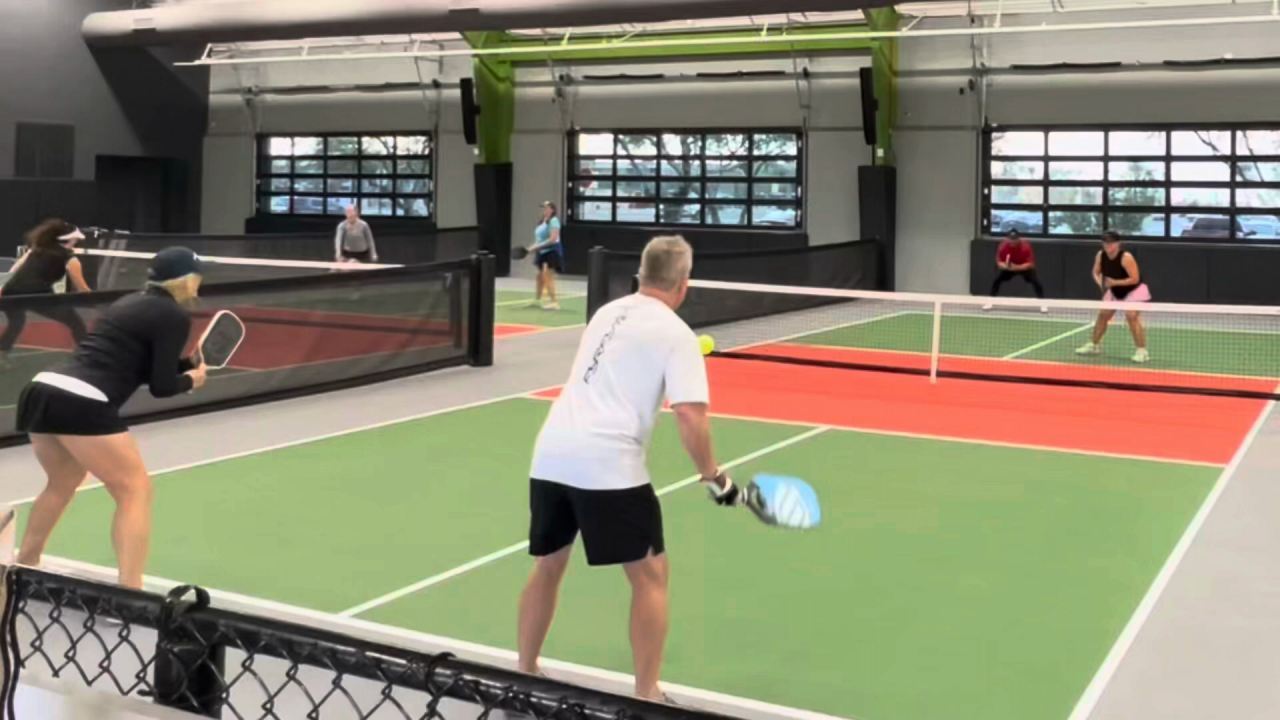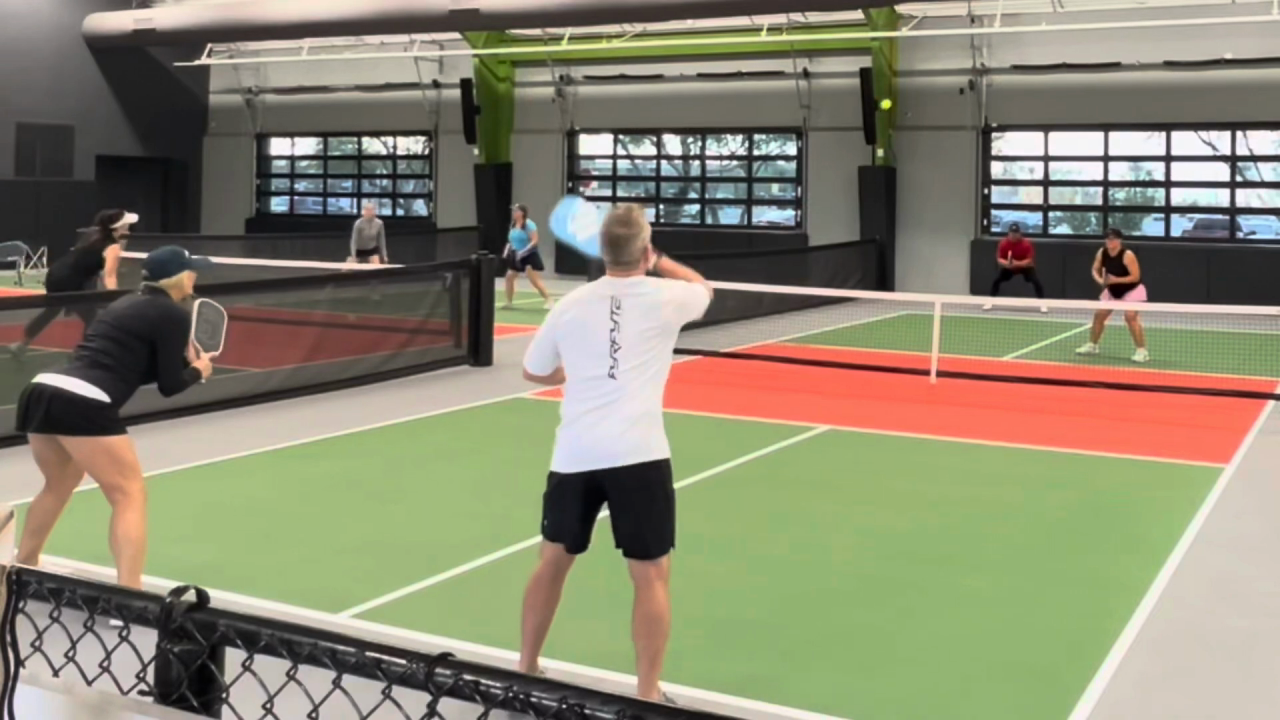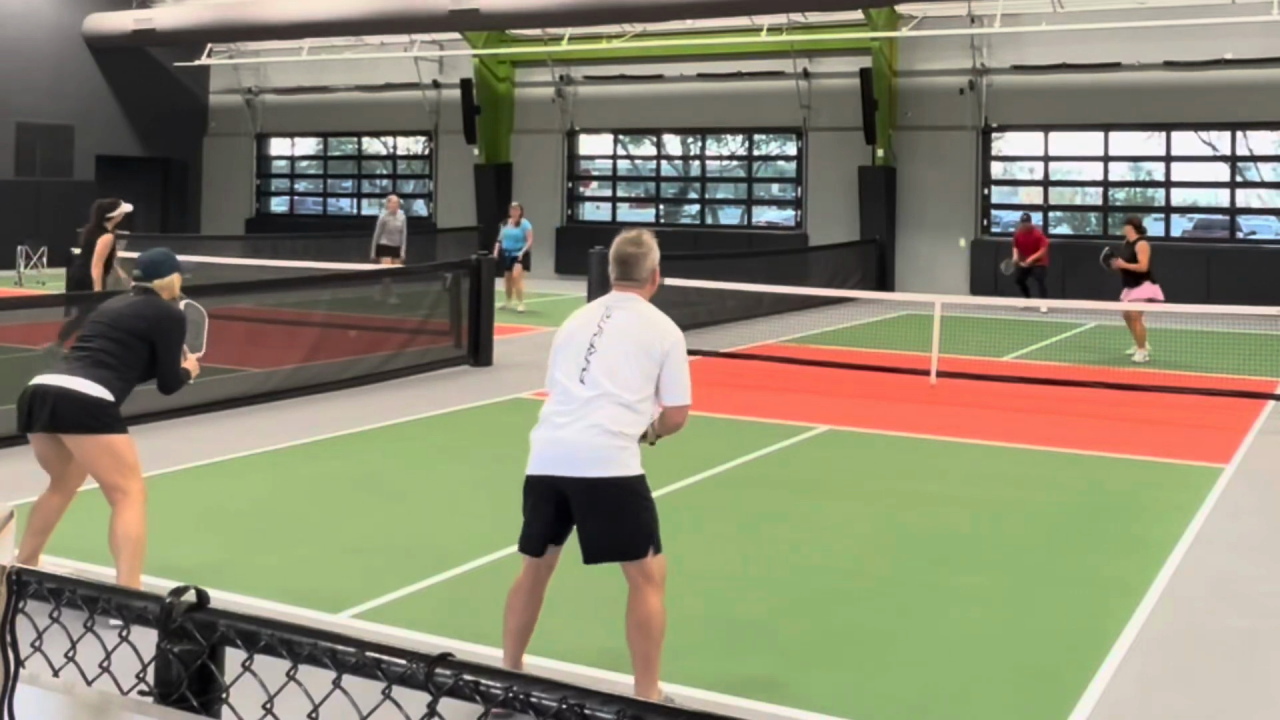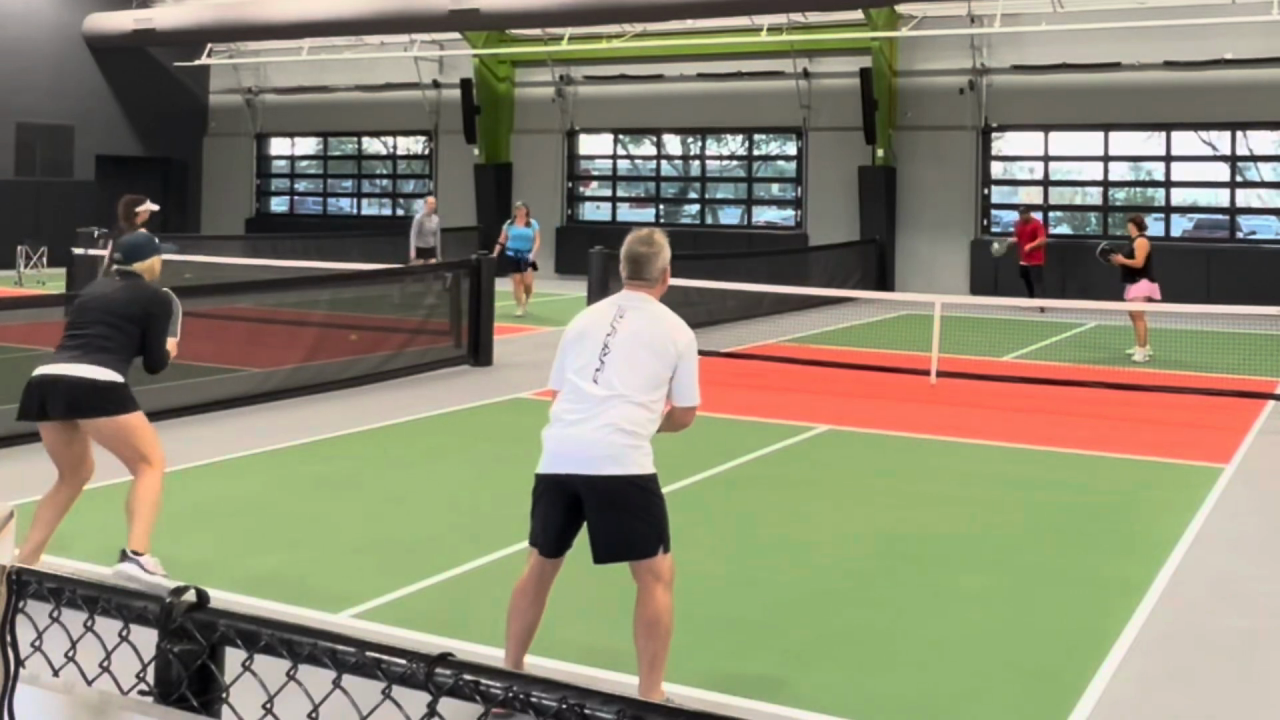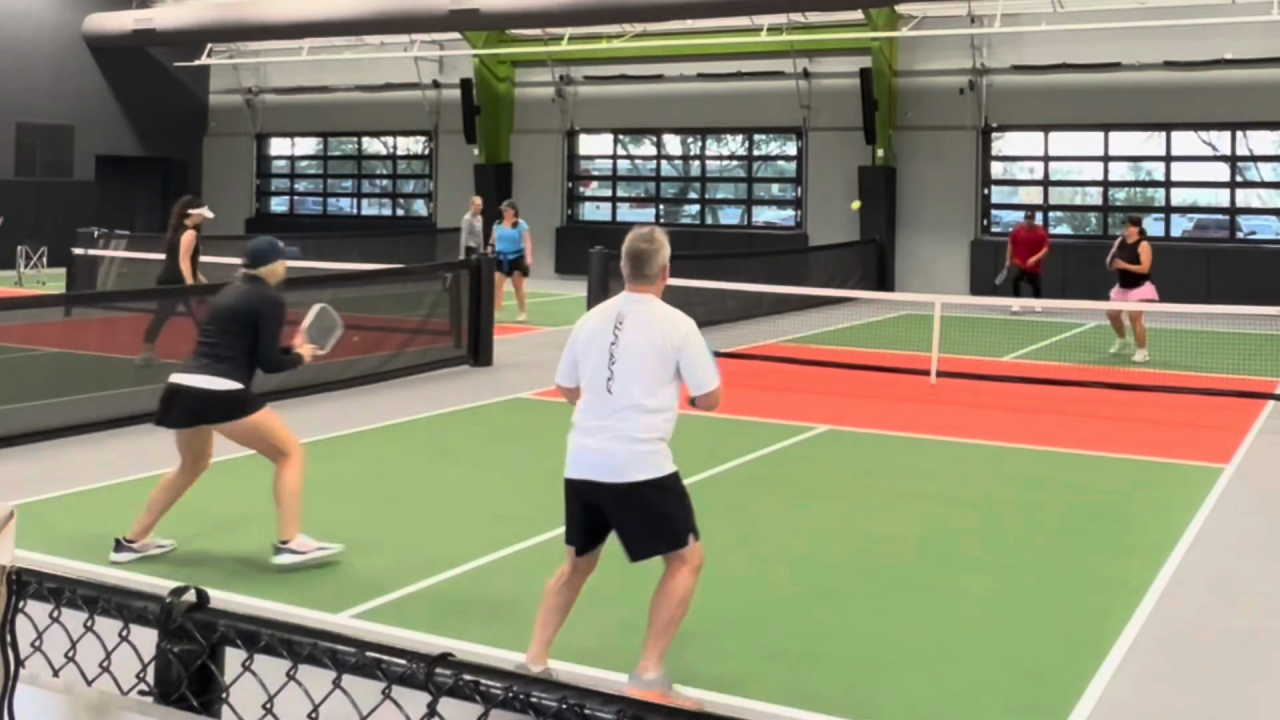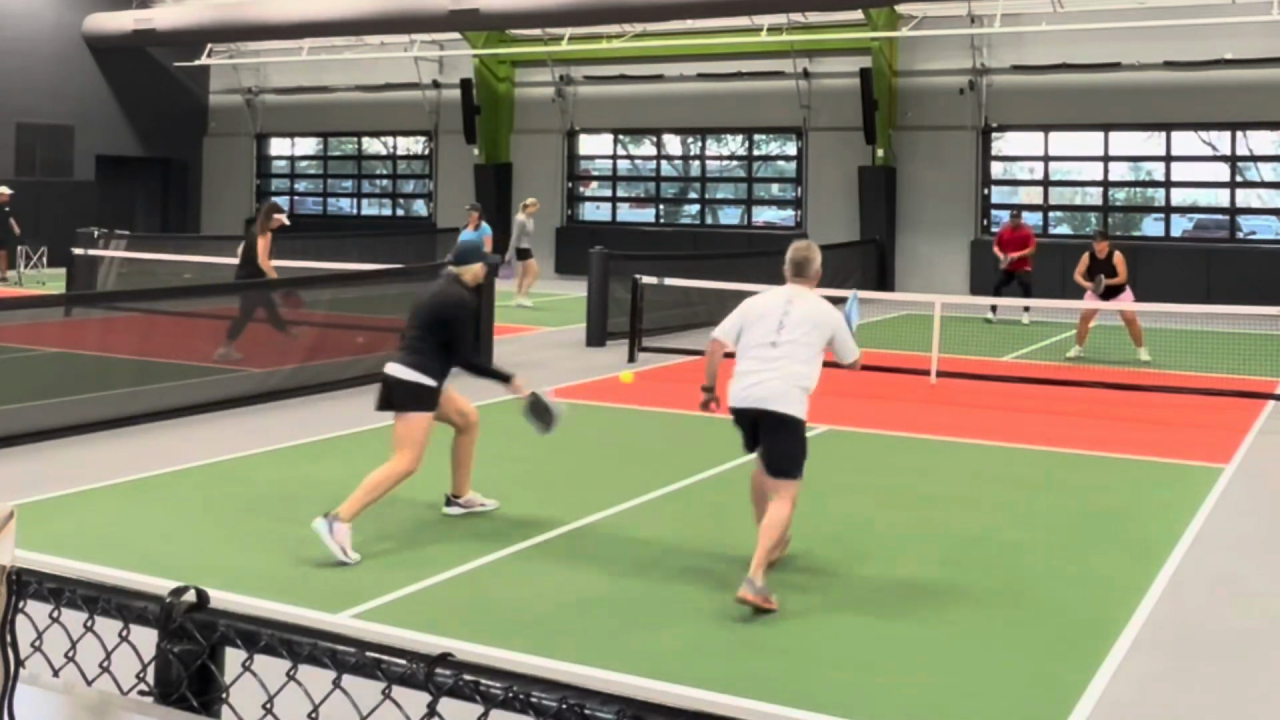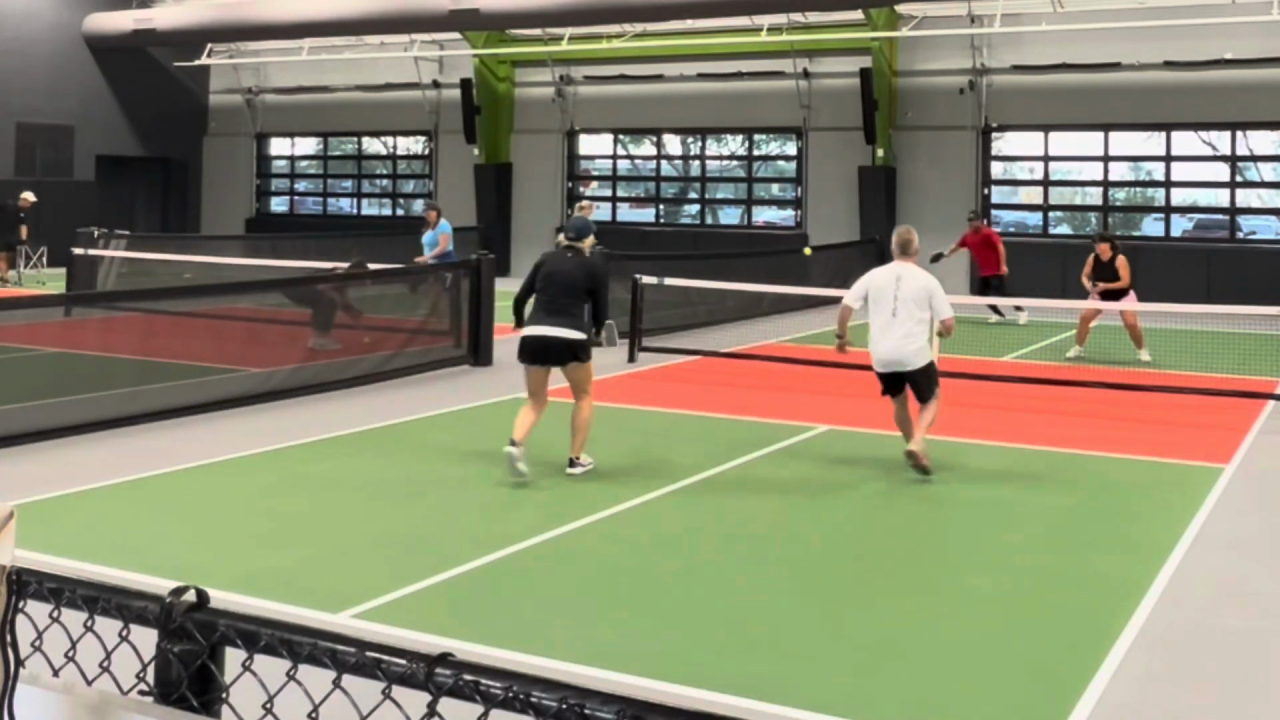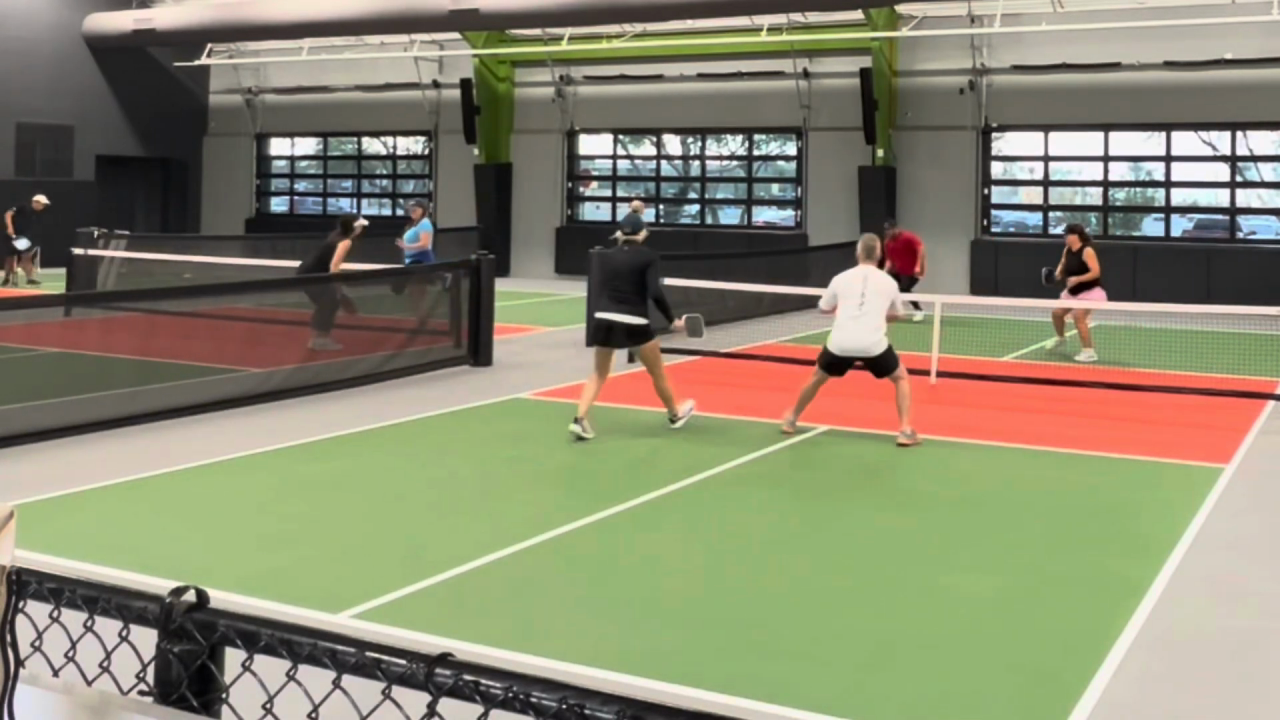
dt=0.7s
person 1, frame 1
left shoulder: (607, 313)
right shoulder: (677, 334)
right elbow: (690, 415)
right wrist: (713, 476)
left hip: (549, 457)
right hip: (607, 465)
left knee: (547, 566)
right knee: (650, 577)
left ankle: (524, 676)
right ankle: (646, 697)
person 1, frame 2
left shoulder: (569, 306)
right shoulder: (666, 300)
left elbow: (535, 371)
right elbow: (703, 288)
right wrist: (659, 261)
left hip: (574, 453)
right hip: (638, 456)
left knee: (553, 562)
right knee: (651, 576)
left ankle: (526, 672)
right ankle: (648, 697)
person 1, frame 3
left shoulder: (576, 321)
right shoulder: (664, 330)
right elbow: (675, 418)
left hip: (547, 457)
right hip: (609, 463)
left knee: (536, 564)
right knee: (647, 576)
left ankle: (508, 677)
right ankle: (647, 697)
person 1, frame 4
left shoulder: (585, 319)
right shoulder: (676, 330)
right elbow: (683, 416)
left hip: (558, 457)
right hip: (620, 462)
left knee: (541, 565)
right knee: (655, 575)
right ankle: (650, 699)
person 1, frame 5
left shoulder: (589, 322)
right shoulder: (678, 325)
left elbow: (568, 389)
right elbow: (707, 397)
left hip: (583, 462)
right hip: (642, 464)
left knee: (578, 563)
right knee: (684, 562)
left ankle: (533, 664)
right ankle: (647, 679)
person 1, frame 6
left shoulder: (754, 303)
right shoulder: (828, 312)
left elbow: (715, 344)
right elbow: (853, 362)
left wrist: (709, 388)
right wrist: (844, 341)
left hip: (743, 398)
right hip: (783, 403)
left knee: (767, 457)
right knee: (783, 495)
left ankle: (771, 542)
right ankle: (754, 583)
person 1, frame 7
left shoulder: (872, 277)
right shoulder: (928, 281)
left elbow: (846, 307)
right elbow: (948, 323)
left wrist: (841, 336)
right wrist: (943, 332)
left hip: (882, 357)
right hip: (916, 356)
left knee: (899, 402)
right knee: (931, 405)
left ankle: (913, 445)
right ankle: (916, 445)
person 1, frame 8
left shoulder: (841, 279)
right shoulder: (889, 283)
left elbow: (824, 308)
right elbow: (896, 315)
left hip: (840, 343)
right hip: (873, 345)
left knee: (817, 378)
right knee: (901, 378)
left ankle: (792, 419)
right ankle: (905, 431)
person 2, frame 1
left shoulder: (132, 302)
right shoulder: (174, 315)
right elbow: (161, 387)
left wrist: (188, 363)
right wrist: (191, 379)
left hip: (41, 391)
right hip: (82, 404)
left knee: (64, 482)
right knee: (135, 491)
person 2, frame 2
left shoulder: (128, 303)
right shoulder: (173, 314)
right elbow: (168, 386)
left wrist: (183, 359)
right wrist: (198, 369)
left hip: (40, 391)
right hip: (83, 404)
left knee: (60, 483)
right knee: (129, 494)
person 2, frame 3
left shoulder: (113, 304)
right shoulder: (169, 315)
right elbow: (167, 384)
left wrist: (170, 361)
right wrist: (188, 370)
left hip: (39, 392)
right hip: (84, 402)
left knee: (63, 483)
right knee: (129, 494)
person 2, frame 4
left shoulder: (95, 288)
right shoulder: (155, 298)
right elbow: (154, 364)
left wrist: (153, 346)
right wrist: (167, 350)
left hip: (45, 381)
right hip: (95, 386)
left knee: (74, 475)
right knee: (151, 465)
left ankle: (23, 567)
right ankle: (136, 556)
person 2, frame 5
left shoulder: (229, 294)
right shoulder: (269, 300)
right elbow: (268, 362)
left wrist: (288, 350)
right wrist: (298, 356)
left hip: (184, 387)
right hip: (222, 393)
left knee: (192, 466)
right knee: (290, 452)
left ankle: (132, 541)
right ankle: (291, 542)
person 2, frame 6
left shoulder: (443, 289)
right shoulder: (463, 301)
right elbow: (466, 358)
right wrist: (508, 380)
left hip: (411, 377)
right hip: (413, 384)
left knee: (468, 419)
right knee: (405, 463)
left ankle: (460, 497)
right ankle: (336, 522)
person 2, frame 7
left shoulder: (546, 260)
right shoulder: (594, 269)
left elbow: (520, 300)
right elbow: (599, 313)
left wrist: (521, 326)
right wrist: (594, 332)
left hip: (534, 336)
right hip: (570, 338)
left knee: (535, 402)
right knee: (584, 396)
left ankle: (516, 443)
right ankle: (576, 459)
person 2, frame 8
left shoulder: (607, 256)
right shoulder: (647, 257)
right elbow: (655, 293)
right wrist: (672, 320)
left hip: (603, 320)
right hip: (634, 324)
left knee: (598, 374)
right knee: (657, 371)
left ankle: (580, 419)
right ankle: (675, 414)
